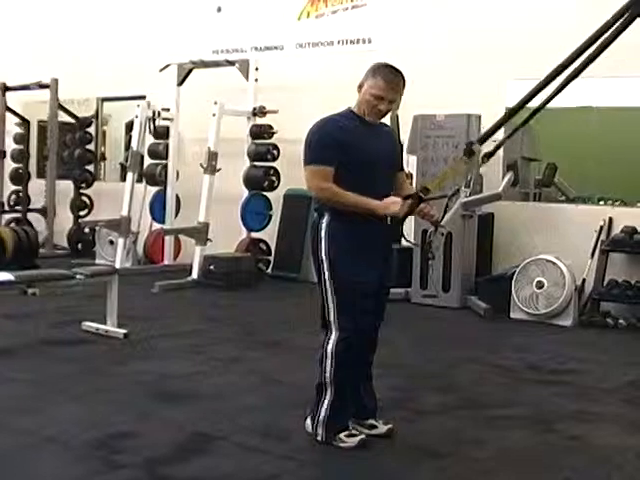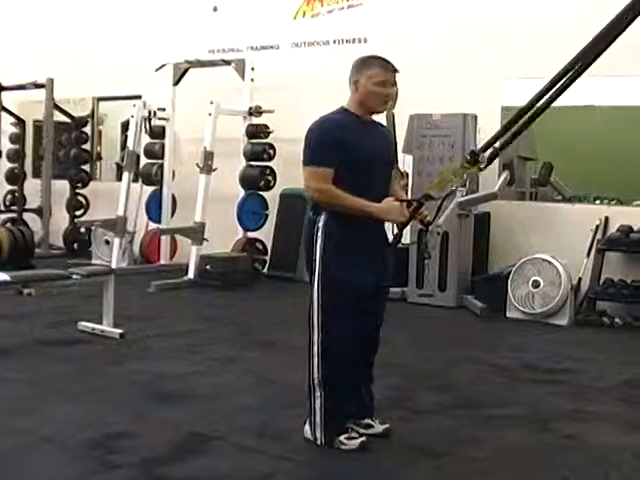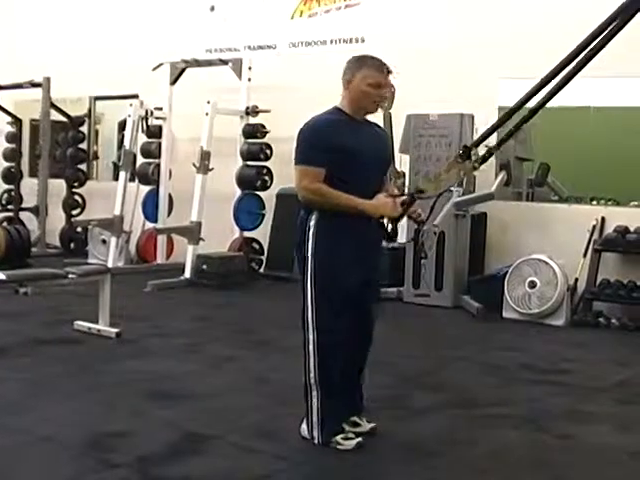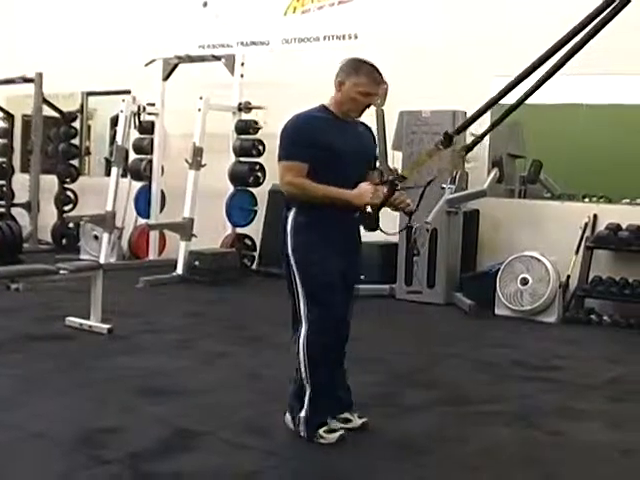
dt=0.3s
person 1, frame 1
left shoulder: (389, 137)
right shoulder: (329, 131)
left elbow: (398, 182)
right elbow: (319, 187)
left wrist: (417, 204)
right wrist: (378, 206)
left hip: (376, 239)
right hip: (339, 237)
left knee: (367, 330)
right knee: (344, 329)
left ankle: (360, 411)
right ankle: (326, 419)
person 1, frame 2
left shoulder: (383, 134)
right shoulder: (328, 129)
right elbow: (316, 189)
left wrist: (404, 205)
right wrist: (376, 209)
left hip: (372, 241)
right hip: (335, 240)
left knee: (367, 331)
right knee: (332, 333)
left ankle: (358, 411)
right ankle: (325, 423)
person 1, frame 3
left shoulder: (378, 135)
right shoulder: (320, 130)
right elbow: (307, 188)
left wrist: (398, 203)
right wrist: (368, 206)
left hip: (365, 241)
right hip: (326, 240)
left knee: (360, 329)
right knee: (326, 334)
left ankle: (348, 409)
right ankle: (321, 422)
person 1, frame 4
left shoulder: (364, 134)
right shoulder: (304, 126)
left elbow: (368, 182)
right elbow: (290, 182)
left wrist: (390, 198)
right wrist: (350, 196)
left hip: (346, 233)
right hip: (309, 232)
left knee: (337, 323)
right knee: (317, 323)
left ankle: (334, 403)
right ankle: (307, 413)
